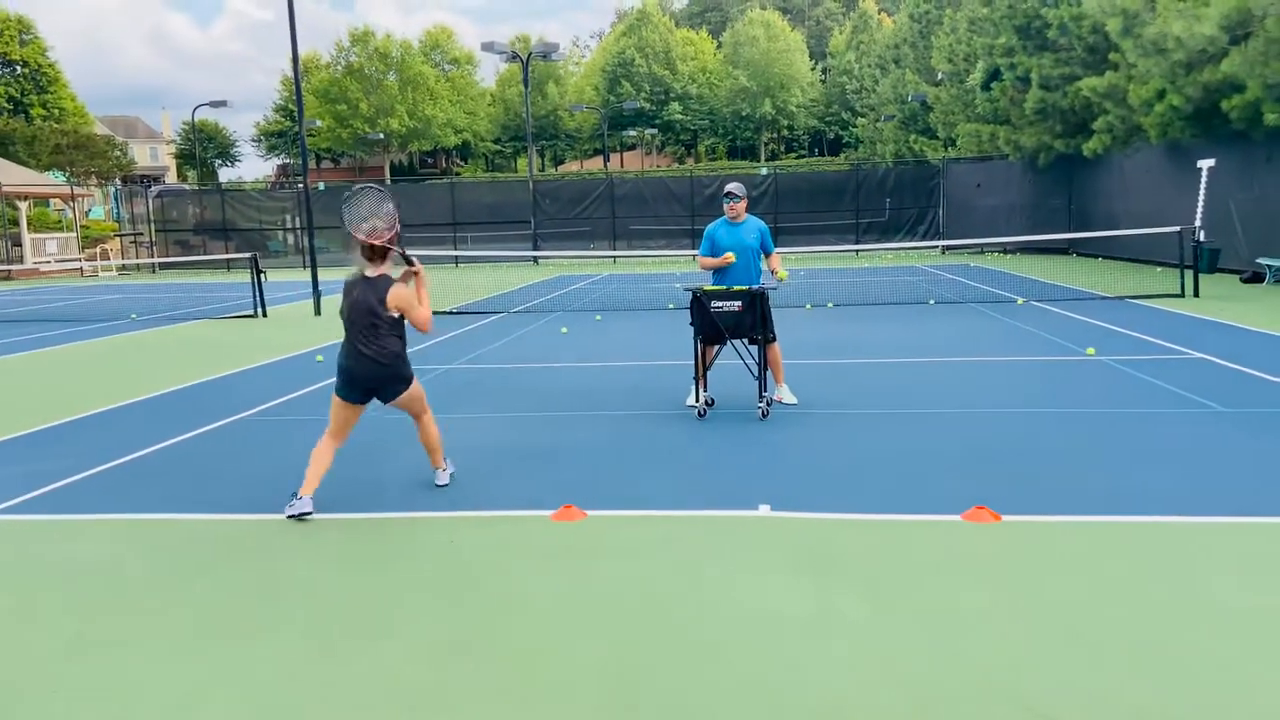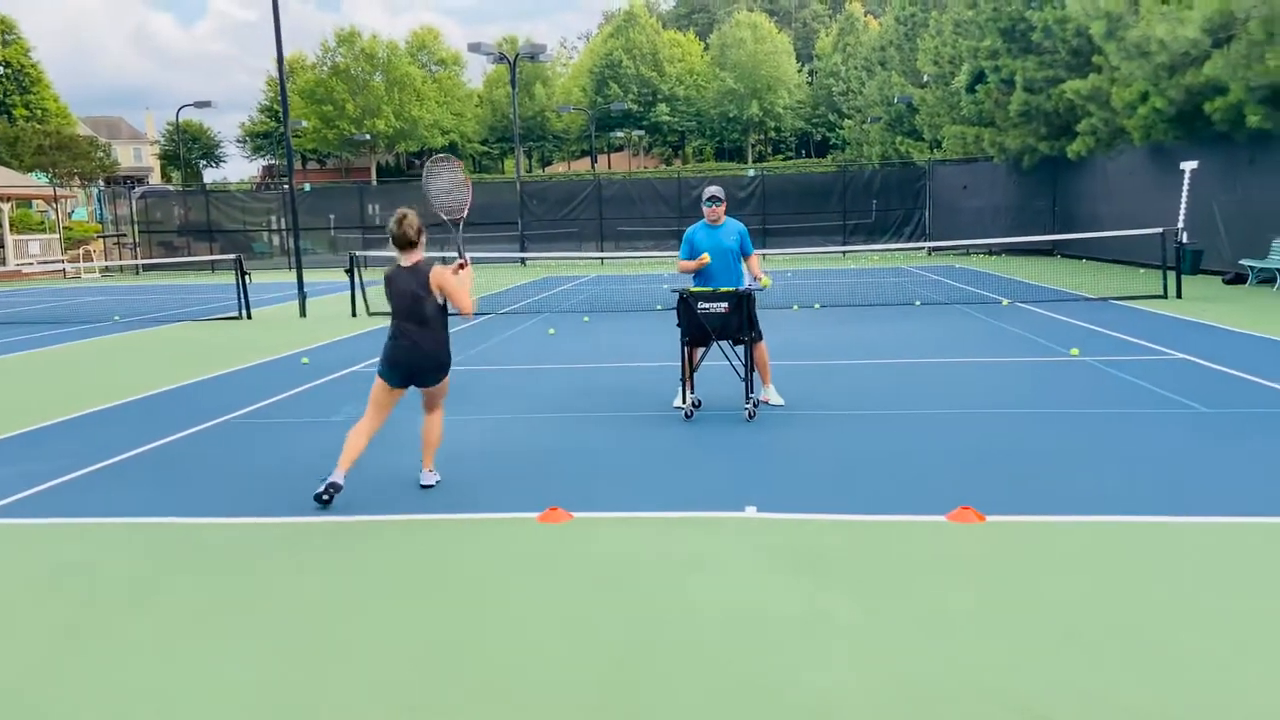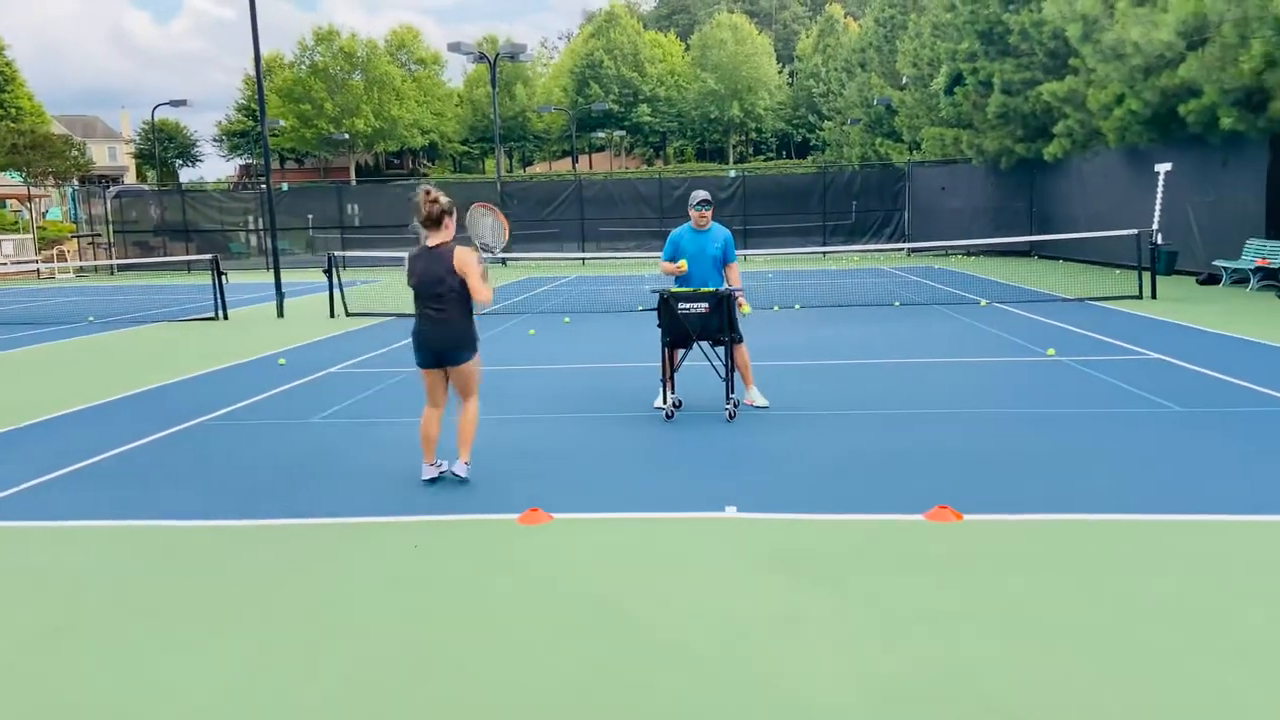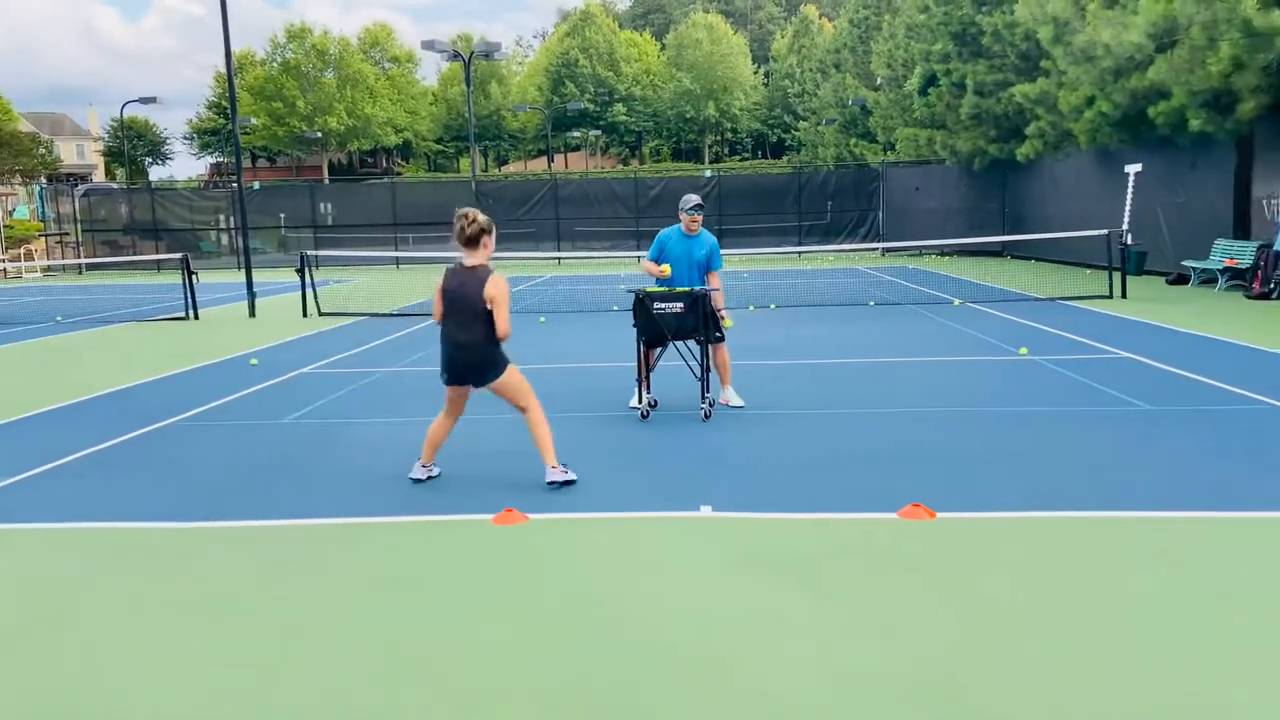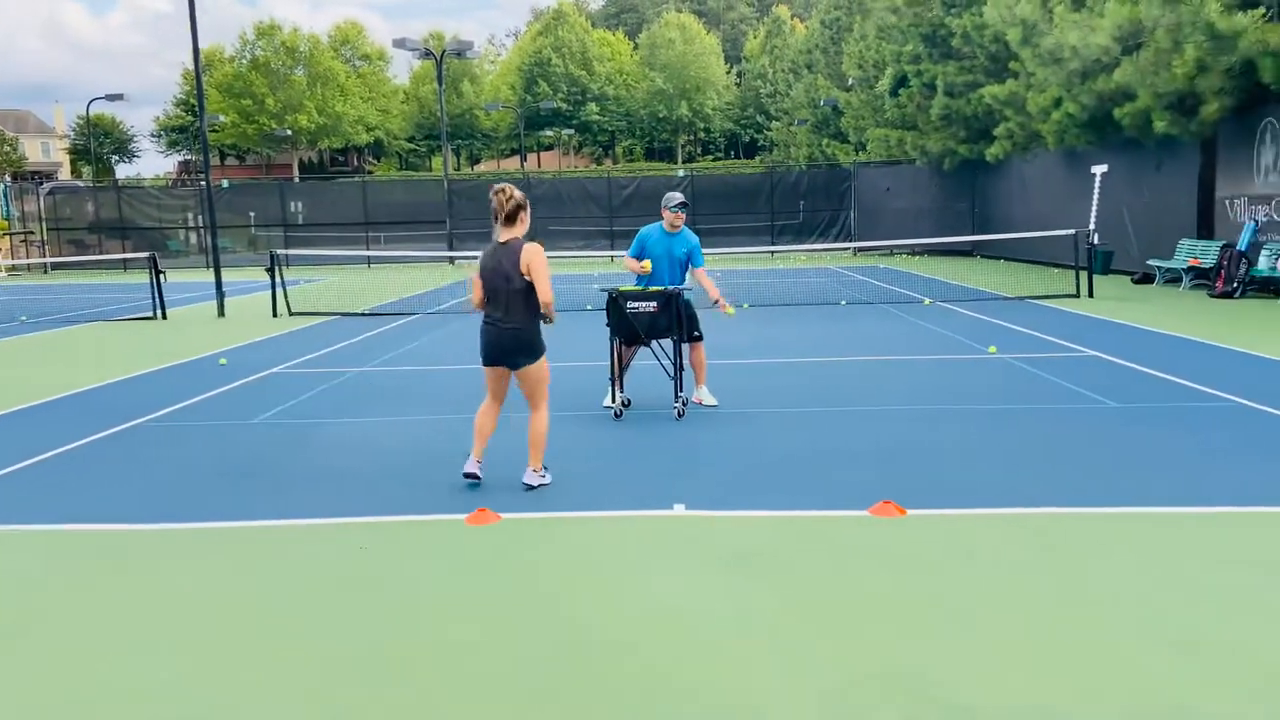
dt=0.2s
person 1, frame 1
left shoulder: (350, 284)
right shoulder: (396, 289)
right elbow: (423, 324)
right wrist: (418, 281)
left hip: (352, 373)
right hip: (393, 374)
left knee: (332, 439)
right knee: (422, 413)
left ankle: (304, 499)
right ankle: (440, 470)
person 1, frame 2
left shoulder: (389, 276)
right shoulder: (436, 272)
right elbow: (467, 309)
right wrist: (465, 277)
left hip: (396, 358)
right hip: (432, 361)
left knee: (369, 421)
right knee: (434, 409)
left ankle: (337, 477)
right ankle: (428, 471)
person 1, frame 3
left shoulder: (413, 258)
right shoulder: (461, 254)
right elbow: (483, 299)
right wrist: (484, 282)
left hip: (425, 341)
right hip: (458, 341)
left knee: (434, 404)
right knee: (468, 398)
left ankle: (430, 466)
right ankle: (463, 462)
person 1, frame 4
left shoulder: (448, 276)
right shoulder: (494, 281)
left elbow: (439, 318)
right elbow: (503, 332)
left hip: (453, 360)
right hip: (488, 361)
left knee: (451, 414)
right knee: (531, 406)
left ankle: (423, 467)
right ankle: (553, 469)
person 1, frame 5
left shoulder: (488, 254)
right shoulder: (531, 251)
left elbow: (476, 300)
right elbow: (546, 299)
right wrist: (547, 315)
left hip: (491, 338)
right hip: (524, 341)
left knee: (493, 401)
right knee: (539, 406)
left ankle: (474, 460)
right ankle: (534, 471)
person 2, frame 1
left shoulder: (759, 226)
right shoulder: (713, 229)
left elbow: (770, 254)
right elbow: (702, 262)
left wrist: (776, 268)
right wrist: (719, 262)
left knee: (770, 341)
right knee: (708, 343)
left ankle: (781, 388)
right ankle: (699, 389)
person 2, frame 2
left shoulder: (738, 228)
right shoulder: (692, 233)
left elbow: (749, 256)
right elbow: (681, 265)
left wrist: (758, 275)
right wrist: (696, 265)
left knee: (756, 340)
right knee: (692, 344)
left ankle: (767, 389)
right ankle: (685, 391)
person 2, frame 3
left shoulder: (723, 235)
right shoulder: (677, 235)
left elbow: (730, 267)
right elbow: (663, 265)
left wrist: (738, 295)
right wrist: (674, 269)
left knee: (737, 343)
left ankle: (751, 391)
right ankle: (666, 391)
person 2, frame 4
left shoulder: (710, 241)
right shoulder: (665, 236)
left elbow: (713, 277)
right elbow: (647, 263)
left wrist: (720, 308)
right wrist: (657, 271)
left knee: (718, 342)
right knee: (649, 345)
left ankle: (727, 391)
right ankle: (642, 391)
person 2, frame 5
left shoulder: (691, 239)
right shoulder: (646, 234)
left elbow: (700, 272)
right elbow: (628, 260)
left wrist: (716, 297)
right wrist: (637, 267)
left knee: (696, 340)
right knee: (628, 345)
left ankle: (701, 390)
right ankle: (615, 389)
